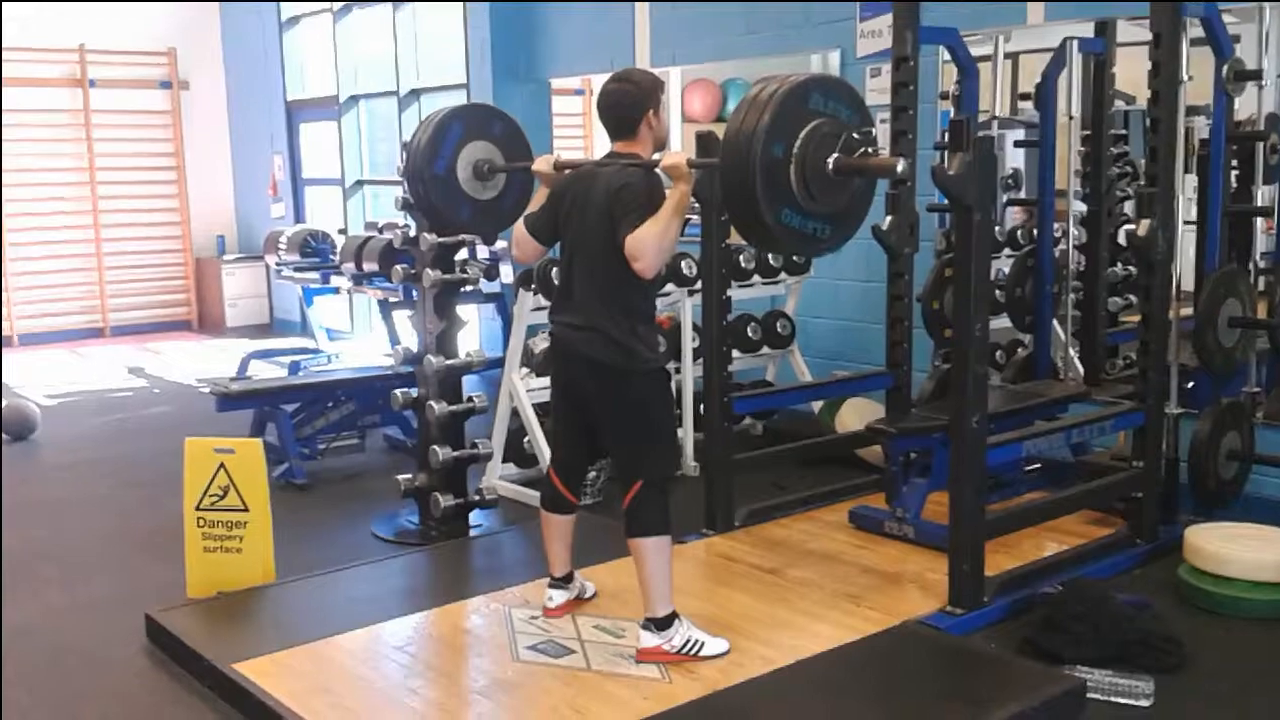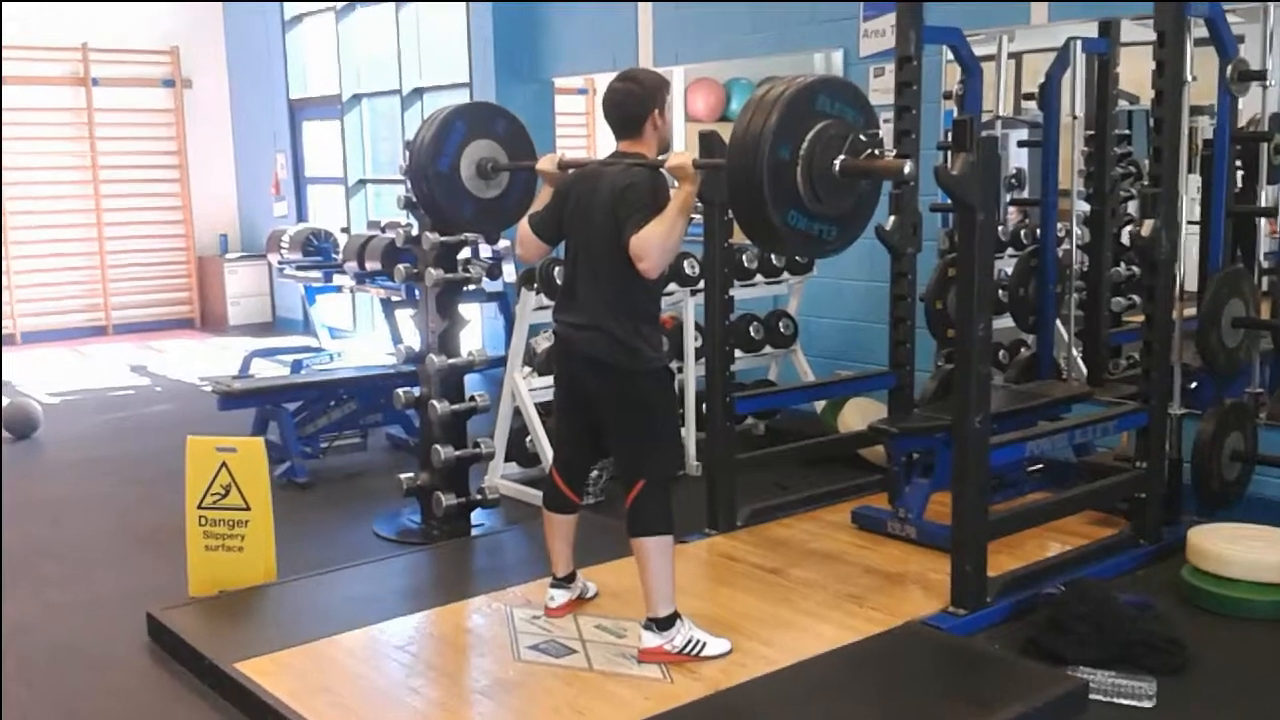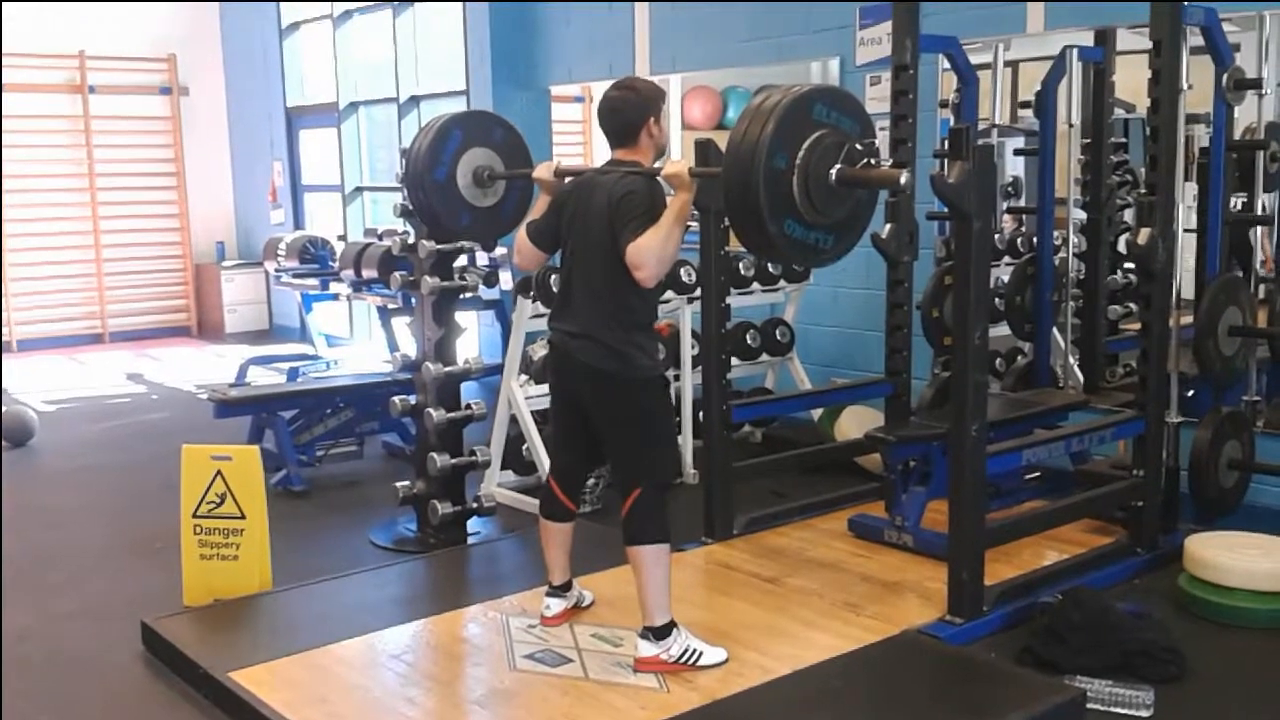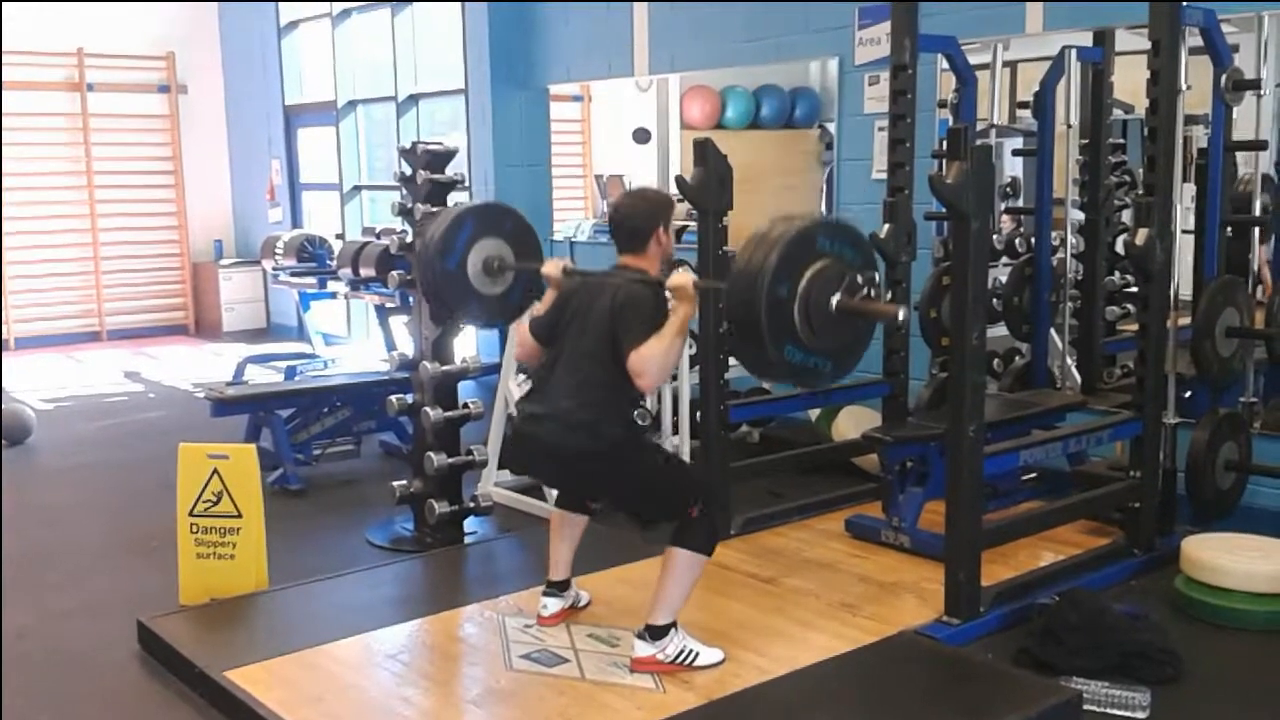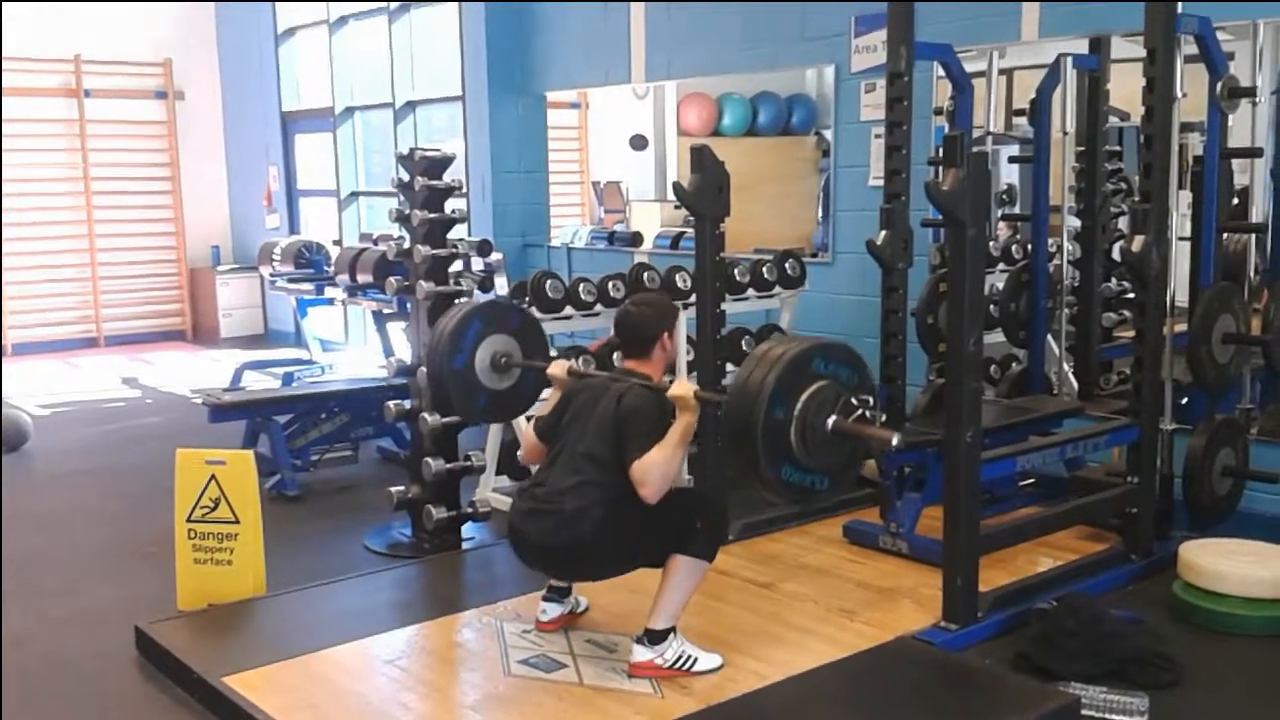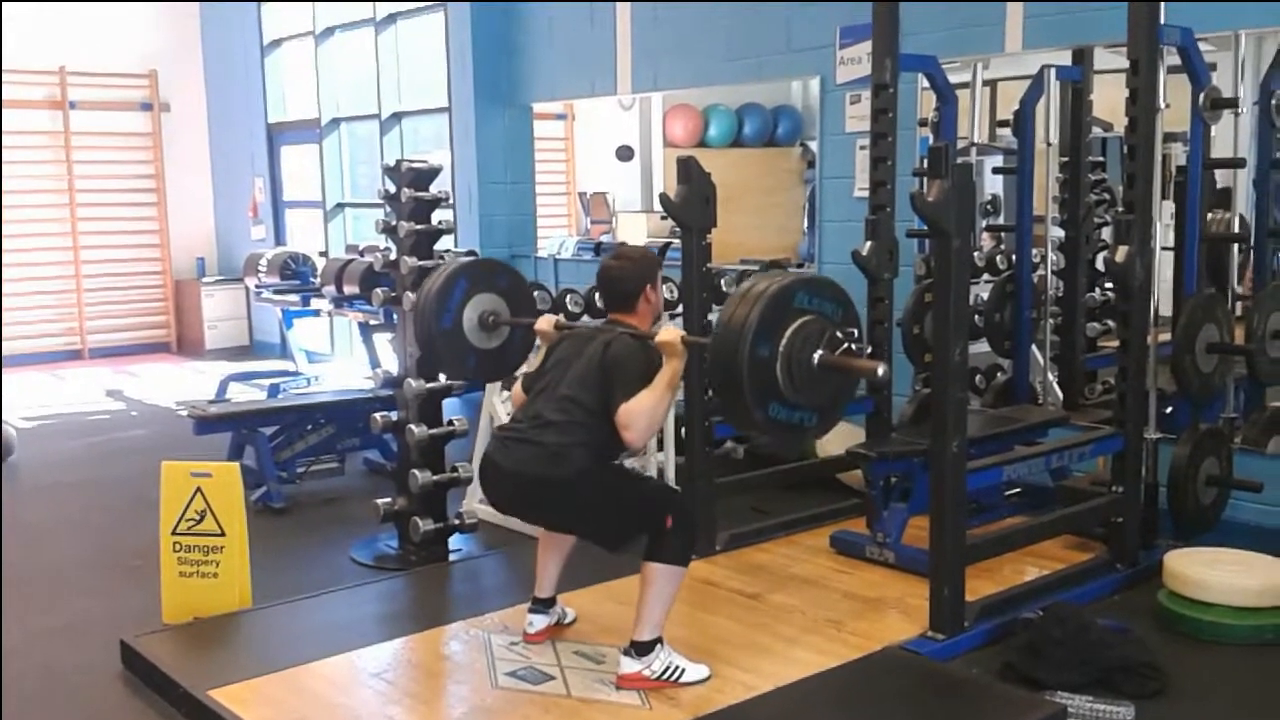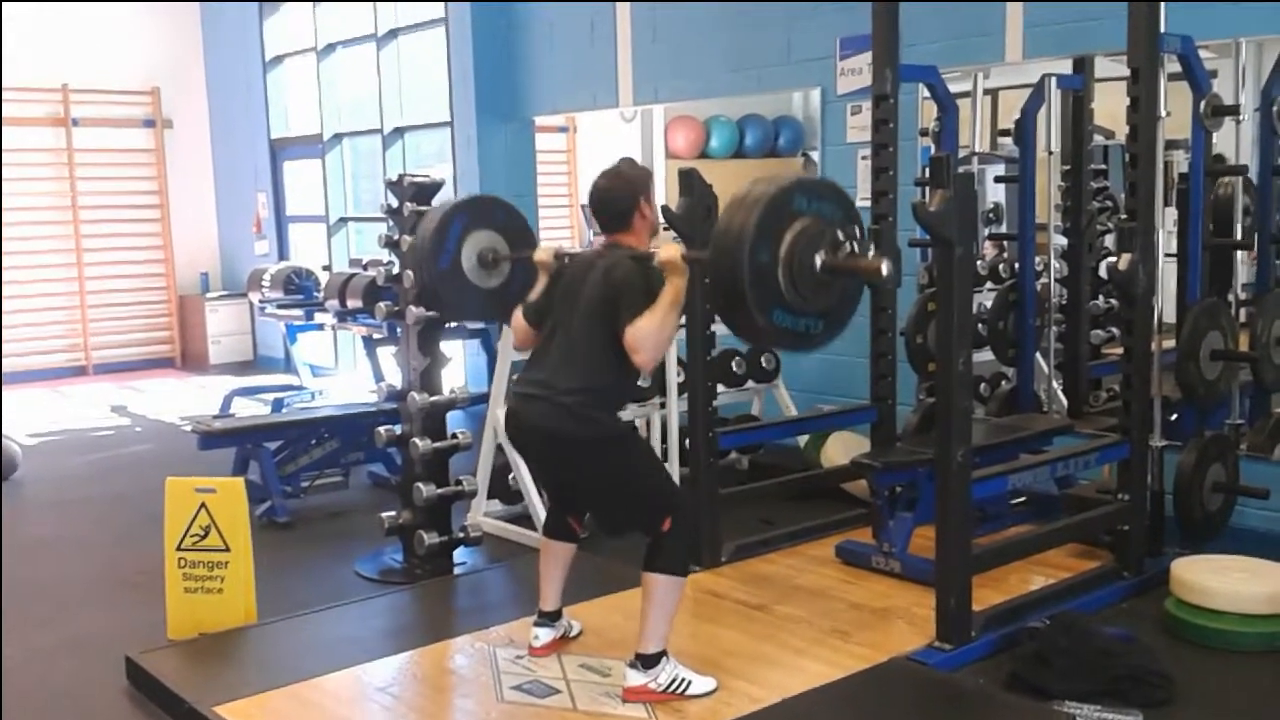
dt=0.7s
person 1, frame 1
left shoulder: (574, 182)
right shoulder: (639, 183)
left elbow: (523, 248)
right elbow: (644, 258)
left wrist: (542, 187)
right wrist: (680, 189)
left hip: (571, 347)
right hip: (622, 358)
left knee: (566, 465)
right knee: (647, 481)
left ankle: (561, 585)
right ankle: (662, 629)
person 1, frame 2
left shoulder: (578, 181)
right shoulder: (643, 183)
left elbow: (527, 247)
right elbow: (649, 258)
left wrist: (547, 186)
right wrist: (686, 189)
left hip: (574, 347)
right hip: (626, 357)
left knee: (569, 464)
right knee: (650, 480)
left ankle: (563, 585)
right ankle: (663, 629)
person 1, frame 3
left shoulder: (577, 187)
right shoulder: (638, 189)
left elbow: (524, 256)
right elbow: (646, 266)
left wrist: (544, 194)
right wrist: (682, 198)
left hip: (568, 354)
right hip: (620, 364)
left knee: (565, 474)
right knee: (646, 489)
left ankle: (559, 594)
right ankle: (659, 639)
person 1, frame 4
left shoulder: (581, 286)
right shoulder: (641, 294)
left elbow: (524, 350)
right elbow: (646, 375)
left wrist: (551, 291)
right wrist: (683, 309)
left hip: (529, 434)
right hip: (581, 441)
left knee: (583, 475)
right knee: (699, 508)
left ankle: (556, 594)
right ankle: (658, 641)
person 1, frame 5
left shoulder: (585, 388)
right shoulder: (645, 401)
left elbow: (529, 452)
right elbow: (649, 487)
left wrist: (557, 391)
right wrist: (686, 417)
left hip: (524, 531)
right hip: (571, 541)
right knee: (703, 516)
left ankle: (555, 602)
right ankle: (655, 645)
person 1, frame 6
left shoulder: (573, 339)
right shoulder: (635, 350)
right elbow: (634, 432)
right wrist: (673, 364)
left hip: (497, 470)
right hip: (544, 477)
left knee: (569, 494)
right knee: (673, 517)
left ankle: (542, 611)
right ankle: (643, 656)
person 1, frame 7
left shoulder: (571, 267)
right shoulder: (634, 269)
left elbow: (520, 337)
right elbow: (644, 351)
left wrist: (543, 278)
right wrist: (676, 281)
left hip: (525, 413)
right hip: (581, 424)
left knee: (567, 507)
right knee: (671, 524)
left ankle: (547, 625)
right ankle: (649, 668)
